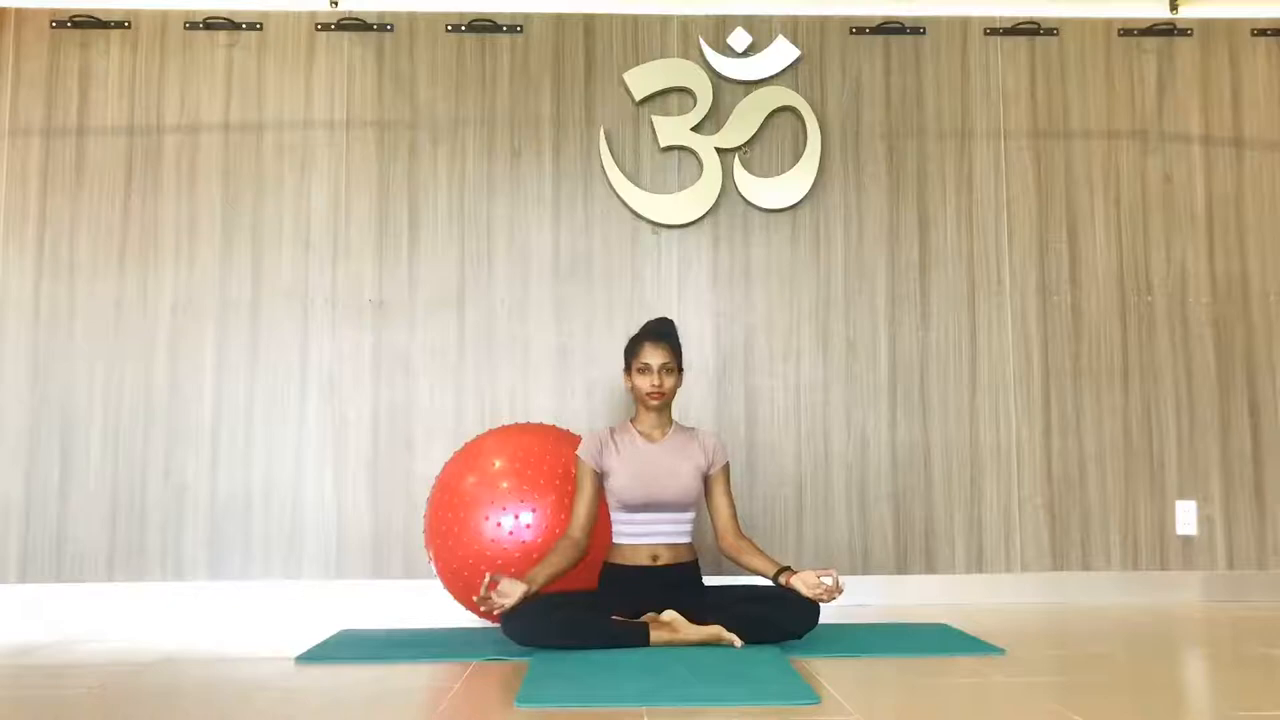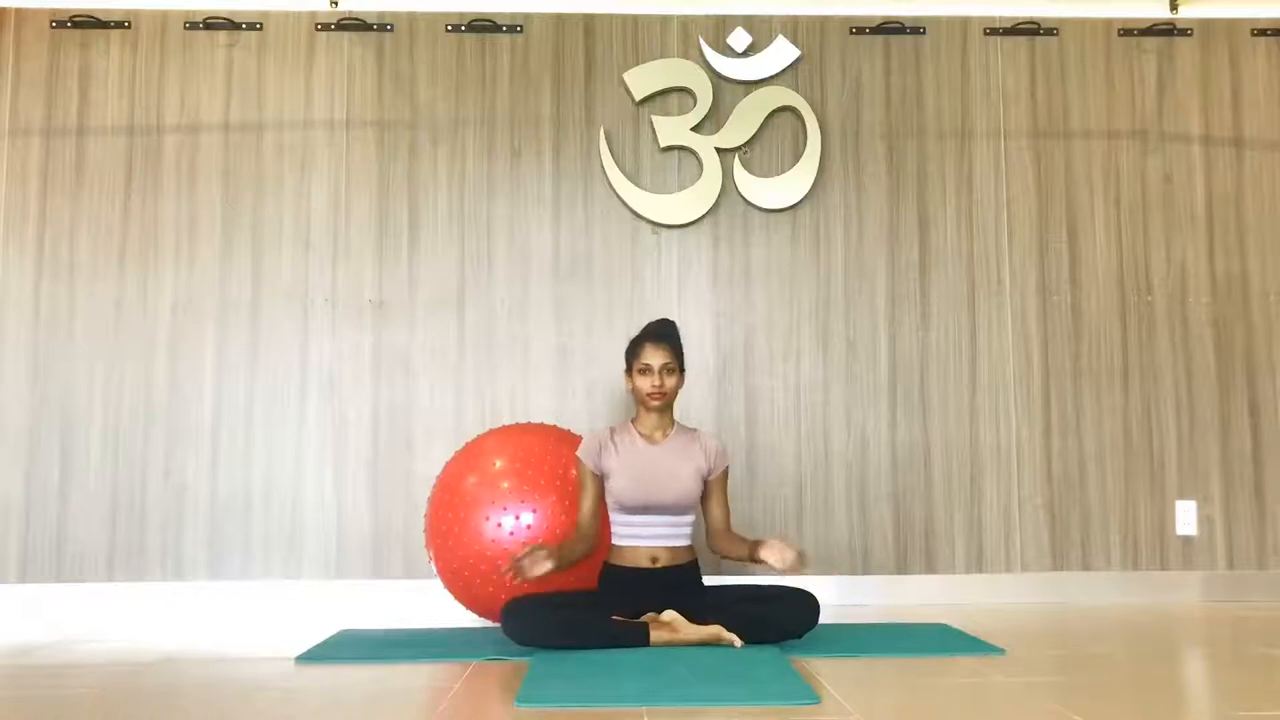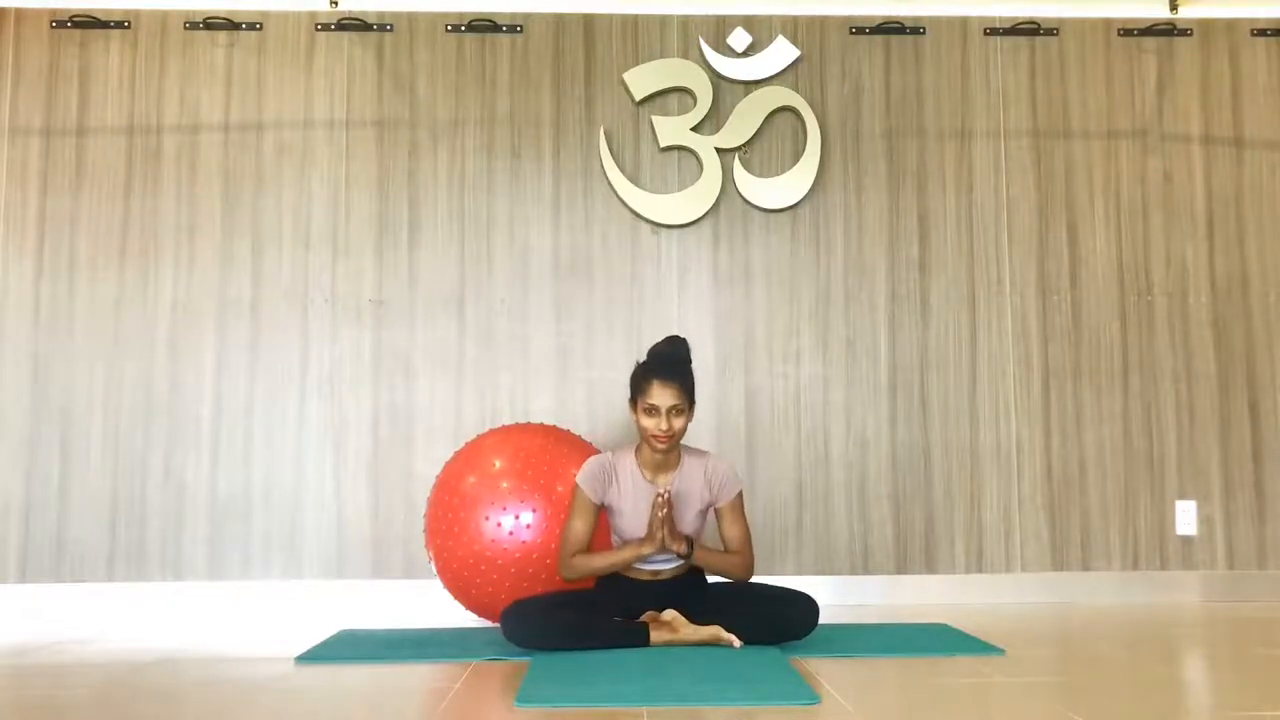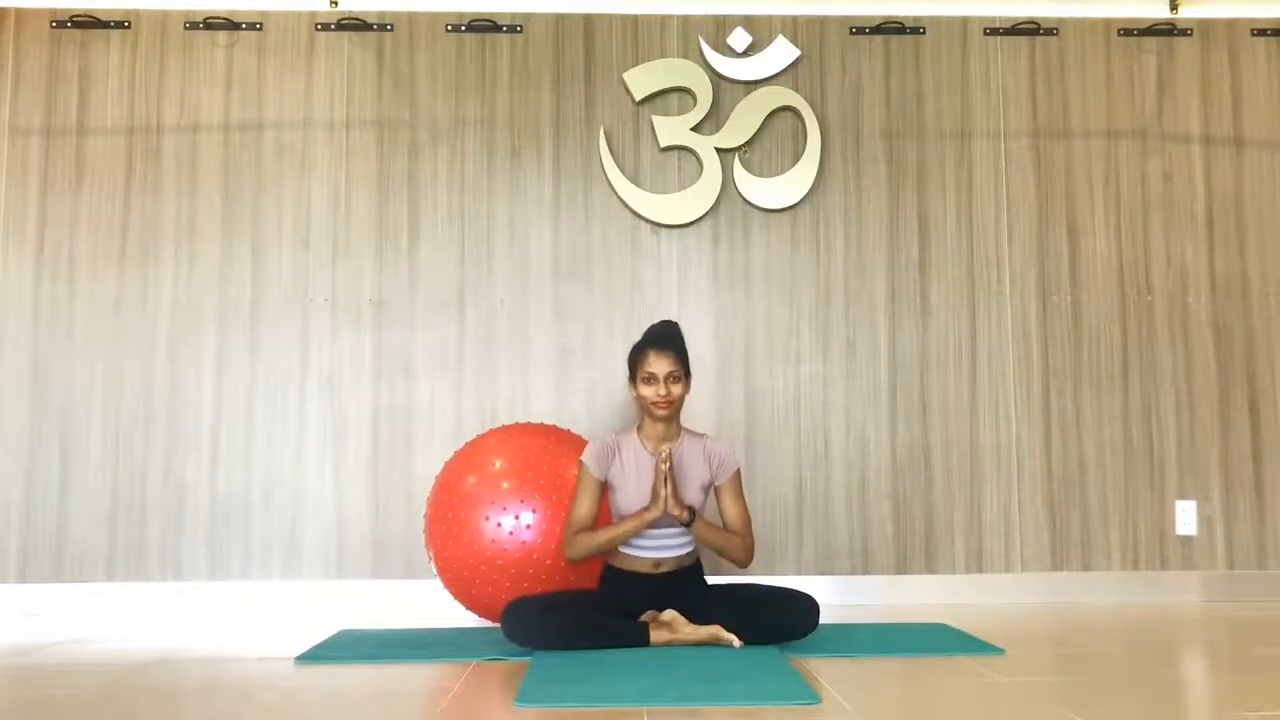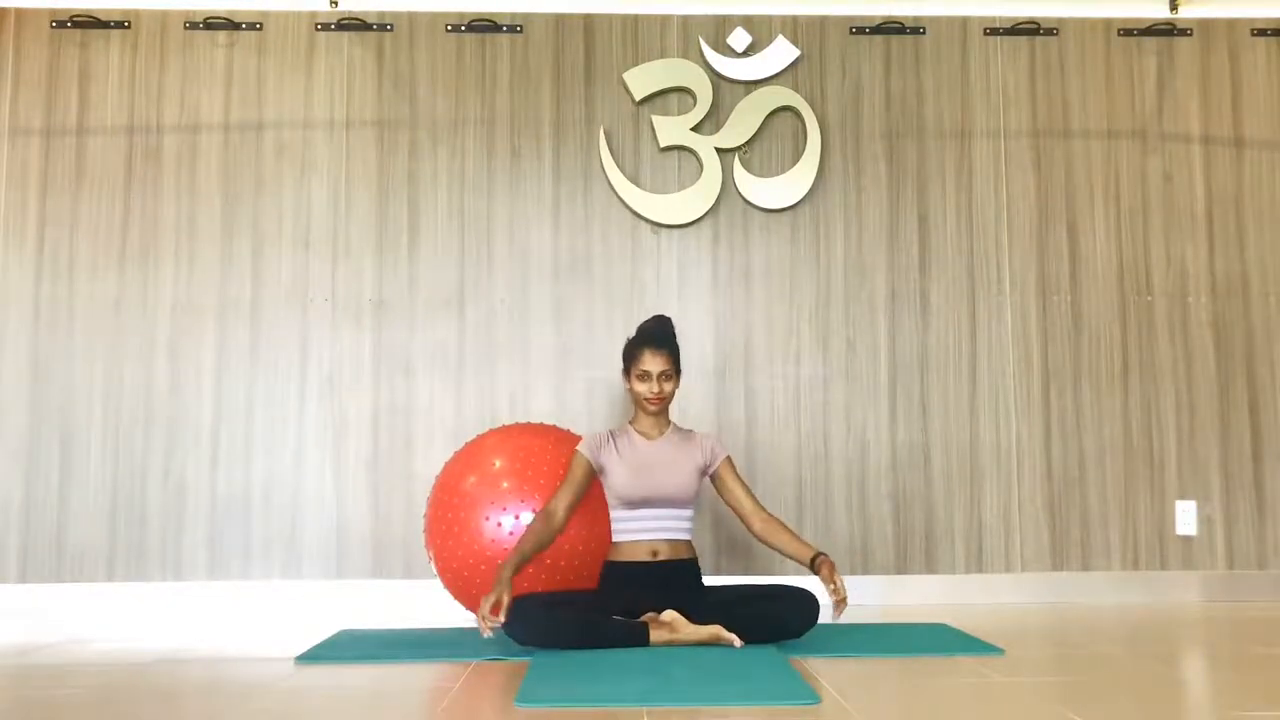
dt=1s
person 1, frame 1
left shoulder: (705, 446)
right shoulder: (599, 444)
left elbow: (730, 536)
right elbow: (576, 537)
left wrist: (788, 576)
right wrist: (527, 584)
left hip: (687, 588)
right hip: (618, 588)
left knee: (799, 608)
right knee: (521, 618)
right ankle: (679, 632)
person 1, frame 2
left shoulder: (707, 447)
right shoulder: (599, 445)
left elbow: (719, 535)
right elbow: (585, 534)
left wrist: (758, 550)
right wrist: (553, 557)
left hip: (687, 588)
right hip: (618, 588)
left knee: (800, 607)
right knee: (519, 618)
left ankle: (641, 628)
right ankle: (675, 633)
person 1, frame 3
left shoulder: (715, 472)
right shoulder: (601, 469)
left elbow: (743, 567)
right elbow: (569, 565)
left wrist: (682, 544)
right wrist: (644, 545)
left hip: (688, 592)
right hip: (620, 594)
left knee: (801, 610)
right knee: (518, 620)
left ankle: (637, 628)
right ankle: (670, 632)
person 1, frame 4
left shoulder: (714, 454)
right shoulder: (605, 451)
left elbow: (743, 552)
right elbow: (573, 547)
left wrist: (683, 511)
right wrist: (651, 510)
left hip: (688, 590)
right hip: (620, 590)
left knee: (801, 611)
right knee: (519, 618)
left ankle: (654, 625)
right ankle: (669, 633)
person 1, frame 5
left shoulder: (703, 447)
right shoulder: (600, 446)
left elbow: (757, 518)
right elbow: (554, 514)
left wrist: (818, 560)
right wrist: (507, 574)
left hip: (686, 586)
right hip: (620, 587)
left knee: (801, 606)
right knee: (522, 616)
left ankle: (639, 628)
right ankle: (670, 633)
